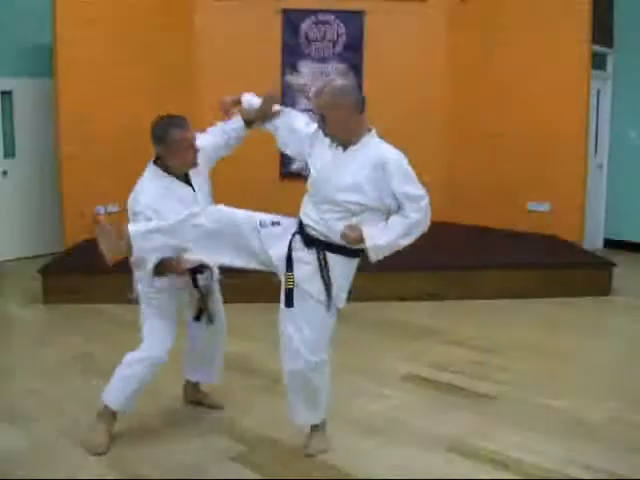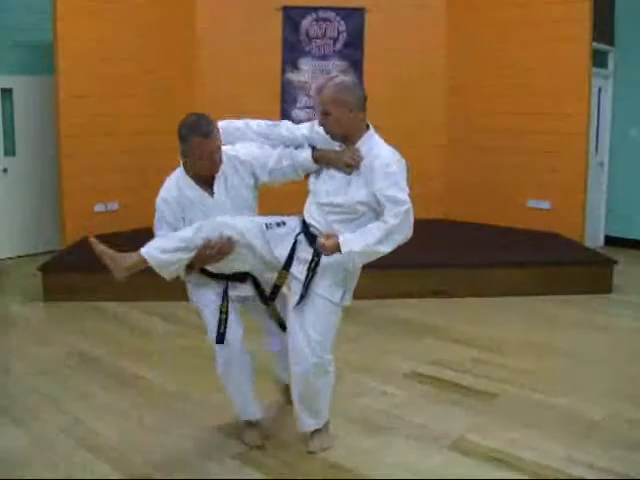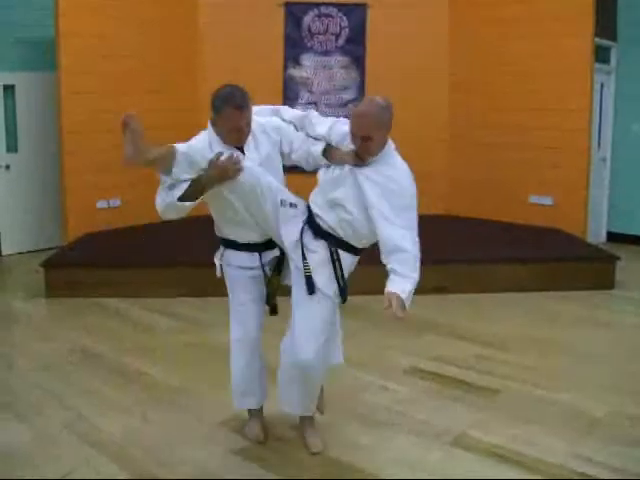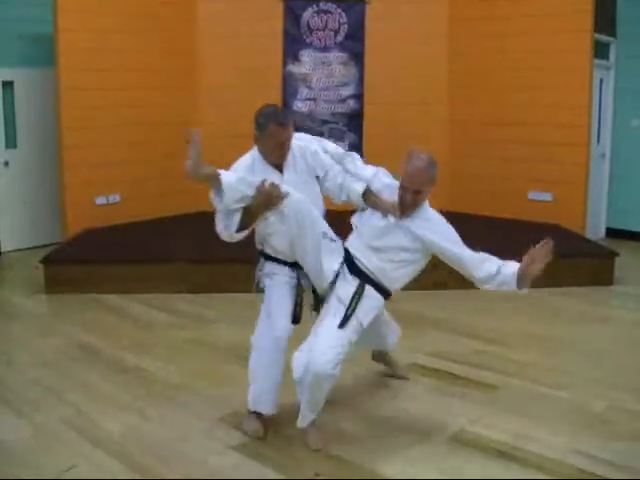
dt=0.4s
person 1, frame 1
left shoulder: (386, 160)
right shoulder: (320, 141)
left elbow: (418, 212)
right elbow: (287, 122)
left wrist: (370, 237)
right wrist: (248, 103)
left hip: (324, 266)
right hip: (289, 240)
left knee: (305, 354)
right knee: (215, 221)
left ankle: (316, 425)
right ankle: (127, 244)
person 1, frame 2
left shoulder: (385, 161)
right shoulder: (324, 138)
left elbow: (399, 224)
right elbow: (276, 134)
left wrist: (346, 245)
right wrist: (218, 131)
left hip: (329, 265)
right hip: (295, 237)
left knee: (310, 354)
right knee: (221, 231)
left ankle: (317, 424)
right ankle: (131, 261)
person 1, frame 3
left shoulder: (397, 181)
right shoulder: (342, 132)
left elbow: (402, 243)
right elbow: (306, 120)
left wrist: (398, 289)
right wrist: (247, 114)
left hip: (328, 259)
right hip: (300, 226)
left knee: (308, 348)
right knee: (236, 170)
left ankle: (305, 416)
person 1, frame 4
left shoulder: (434, 228)
right shoulder: (380, 183)
left elbow: (473, 263)
left wrist: (520, 273)
left hip: (360, 296)
right hip: (332, 263)
left knee: (321, 364)
right knee: (289, 203)
left ankle: (308, 420)
person 2, frame 1
left shoulder: (193, 159)
right shoulder: (146, 197)
left elbow: (222, 136)
left wrist: (253, 114)
right wrist: (169, 266)
left hip: (200, 269)
right hip: (163, 277)
left knee: (212, 328)
right knee: (154, 350)
left ankle: (193, 388)
right ankle: (107, 414)
person 2, frame 2
left shoulder: (241, 160)
right shoulder: (171, 196)
left elbow: (288, 159)
left wrist: (331, 157)
right wrist: (200, 259)
right hip: (211, 284)
left knee: (288, 333)
right knee: (230, 352)
left ankle: (290, 386)
right ankle: (250, 419)
person 2, frame 3
left shoulder: (269, 129)
right shoulder: (198, 150)
left elbow: (306, 149)
right elbow: (168, 204)
left wrist: (337, 156)
right wrist: (208, 180)
right hip: (241, 257)
right knee: (247, 333)
right ankle: (253, 411)
person 2, frame 4
left shoulder: (307, 151)
right shoulder: (243, 173)
left elbow: (342, 184)
right elbow: (228, 230)
left wrist: (382, 205)
right wrist: (258, 206)
right hip: (282, 267)
right knee: (273, 334)
left ankle: (380, 351)
right ankle: (257, 410)
